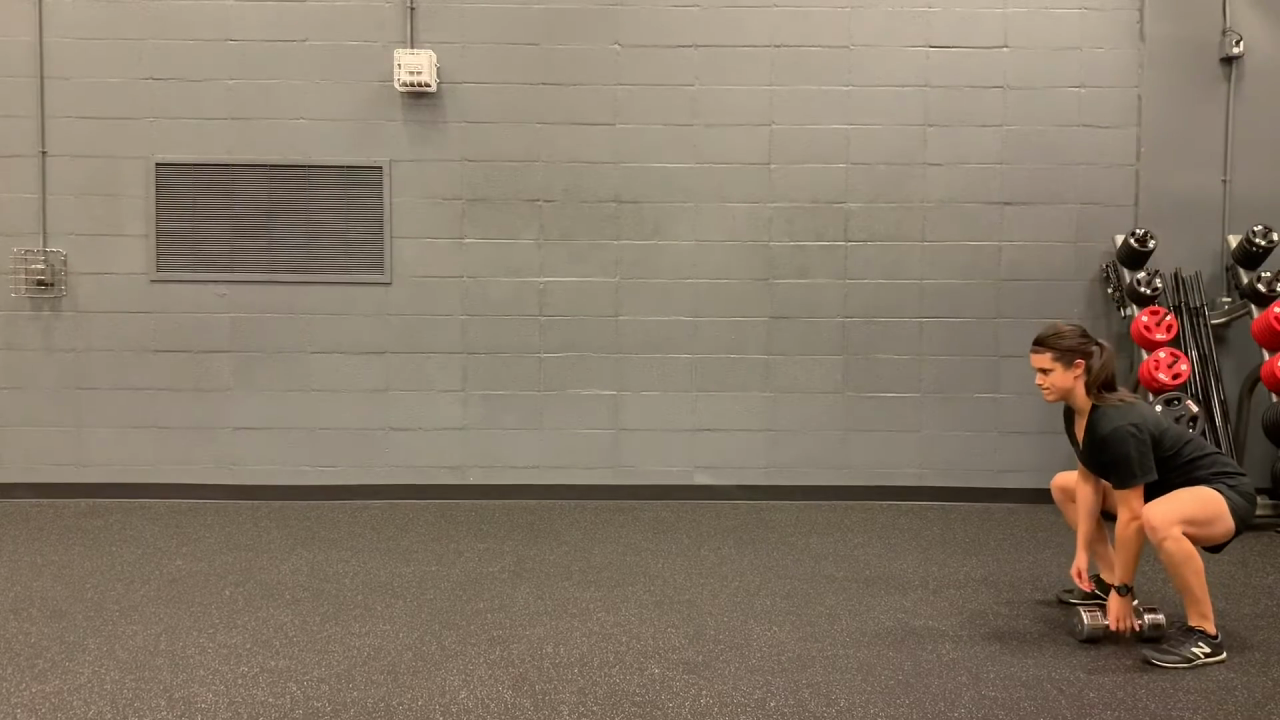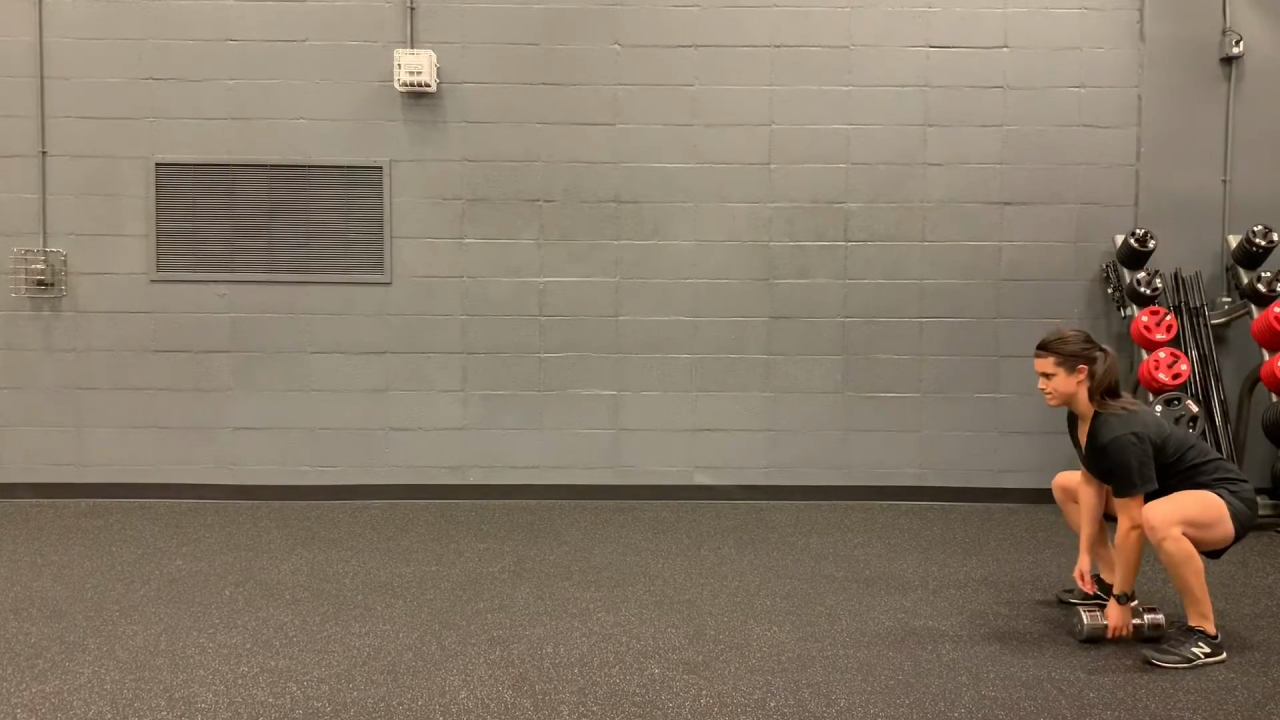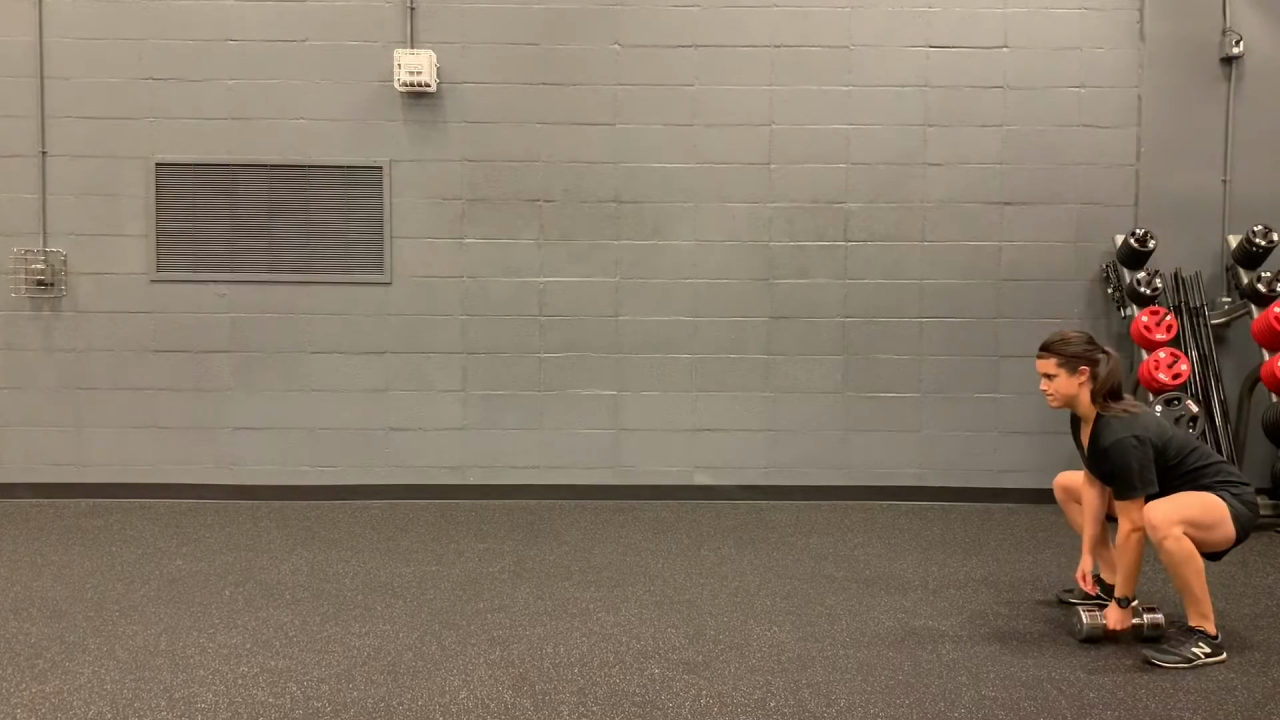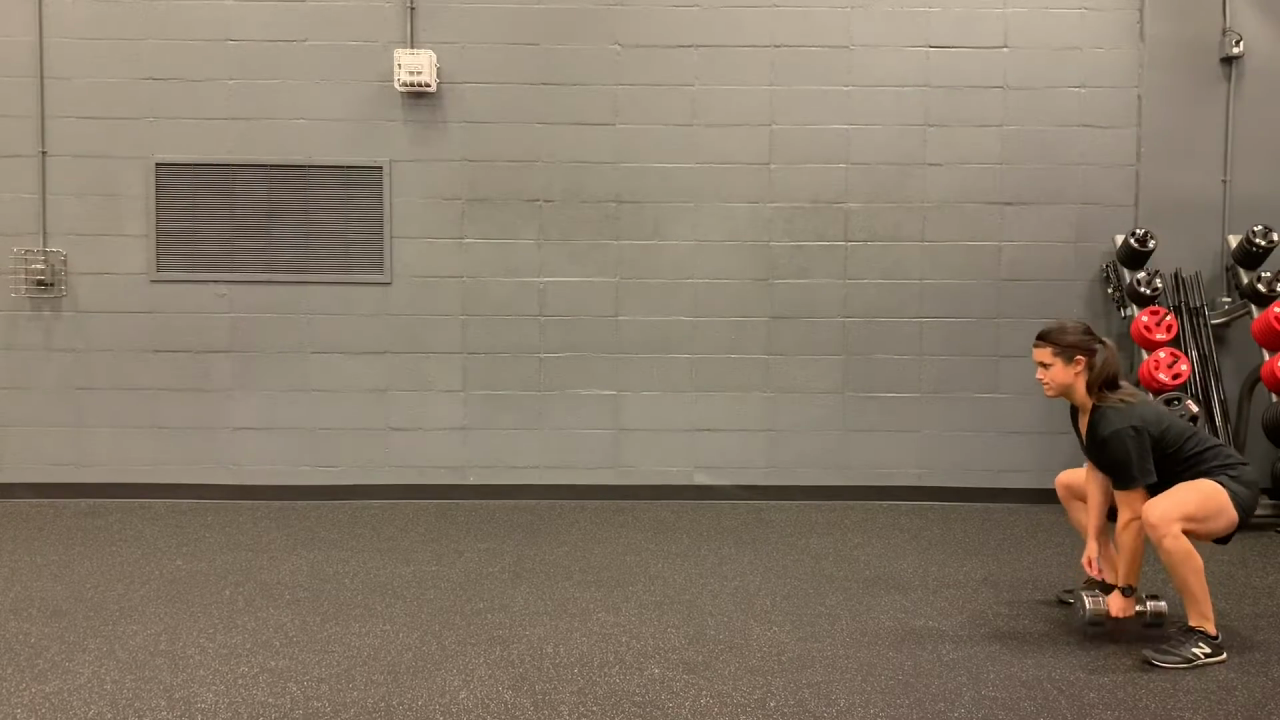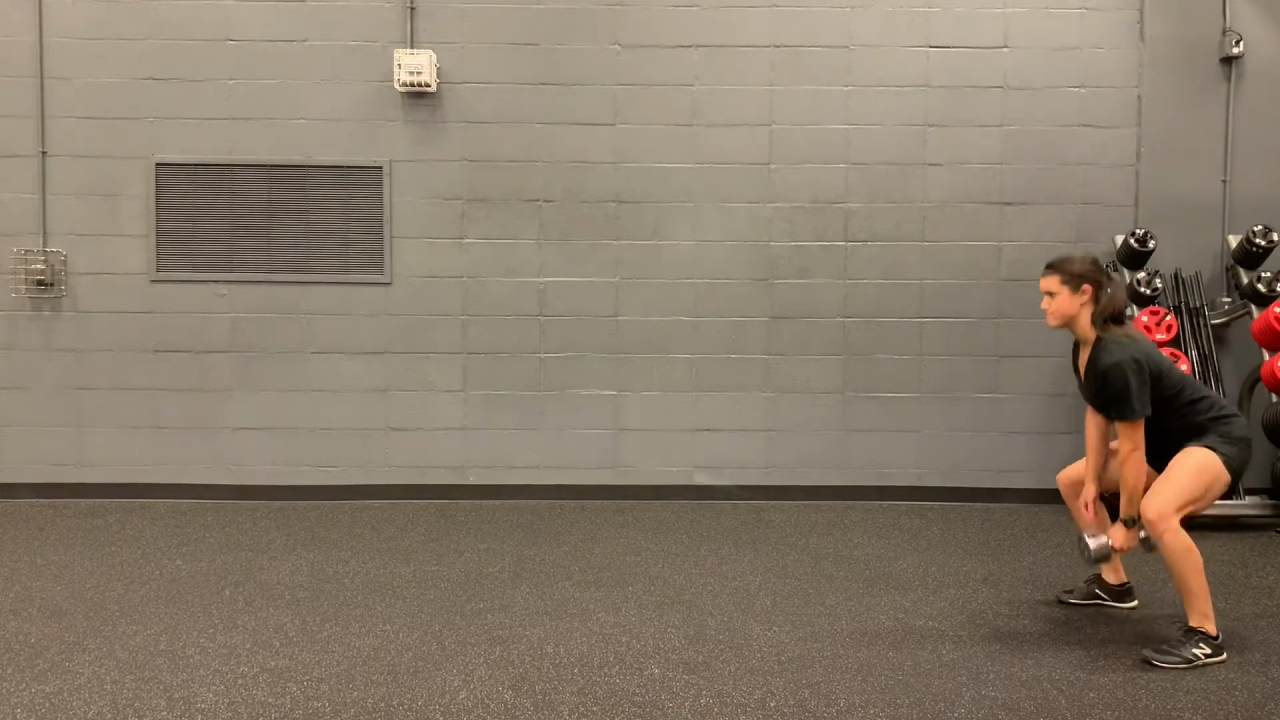
dt=0.3s
person 1, frame 1
left shoulder: (1118, 426)
right shoulder: (1075, 412)
left elbow: (1132, 517)
right elbow: (1089, 480)
left wrist: (1123, 593)
right wrist: (1082, 550)
left hip: (1223, 494)
right hip: (1165, 487)
left knee: (1158, 519)
right knee: (1063, 486)
left ankle: (1204, 633)
right ankle: (1106, 580)
person 1, frame 2
left shoulder: (1119, 434)
right shoulder: (1080, 416)
left elbow: (1131, 526)
right elbow: (1092, 483)
left wrist: (1121, 602)
right wrist: (1085, 553)
left hip: (1225, 499)
right hip: (1168, 490)
left knee: (1158, 519)
right knee: (1064, 486)
left ankle: (1204, 634)
right ankle: (1108, 582)
person 1, frame 3
left shoulder: (1122, 436)
right shoulder: (1083, 418)
left elbow: (1131, 527)
right elbow: (1094, 483)
left wrist: (1122, 603)
right wrist: (1087, 553)
left hip: (1228, 503)
right hip: (1174, 493)
left knee: (1158, 519)
right knee: (1065, 486)
left ankle: (1204, 635)
right ankle: (1108, 582)
person 1, frame 4
left shoulder: (1119, 425)
right shoulder: (1082, 408)
left elbow: (1131, 517)
right elbow: (1097, 472)
left wrist: (1127, 592)
right wrist: (1093, 541)
left hip: (1226, 485)
left knee: (1158, 517)
right knee: (1067, 484)
left ankle: (1204, 634)
right ankle: (1108, 580)
person 1, frame 5
left shoulder: (1118, 357)
right shoulder: (1083, 347)
left elbow: (1132, 449)
right elbow: (1097, 415)
left wrist: (1126, 523)
right wrist: (1093, 483)
left hip: (1216, 437)
right hip: (1164, 438)
left knee: (1157, 512)
right knee: (1072, 484)
left ankle: (1205, 635)
right ankle: (1114, 583)
